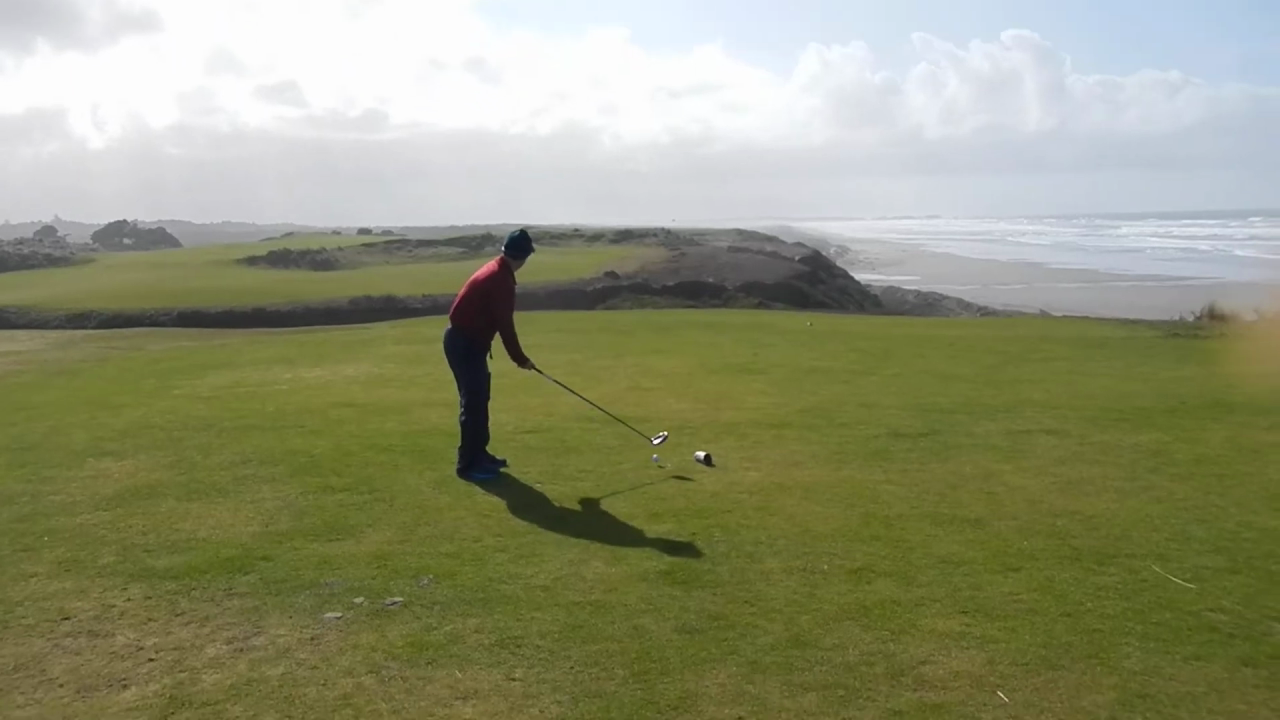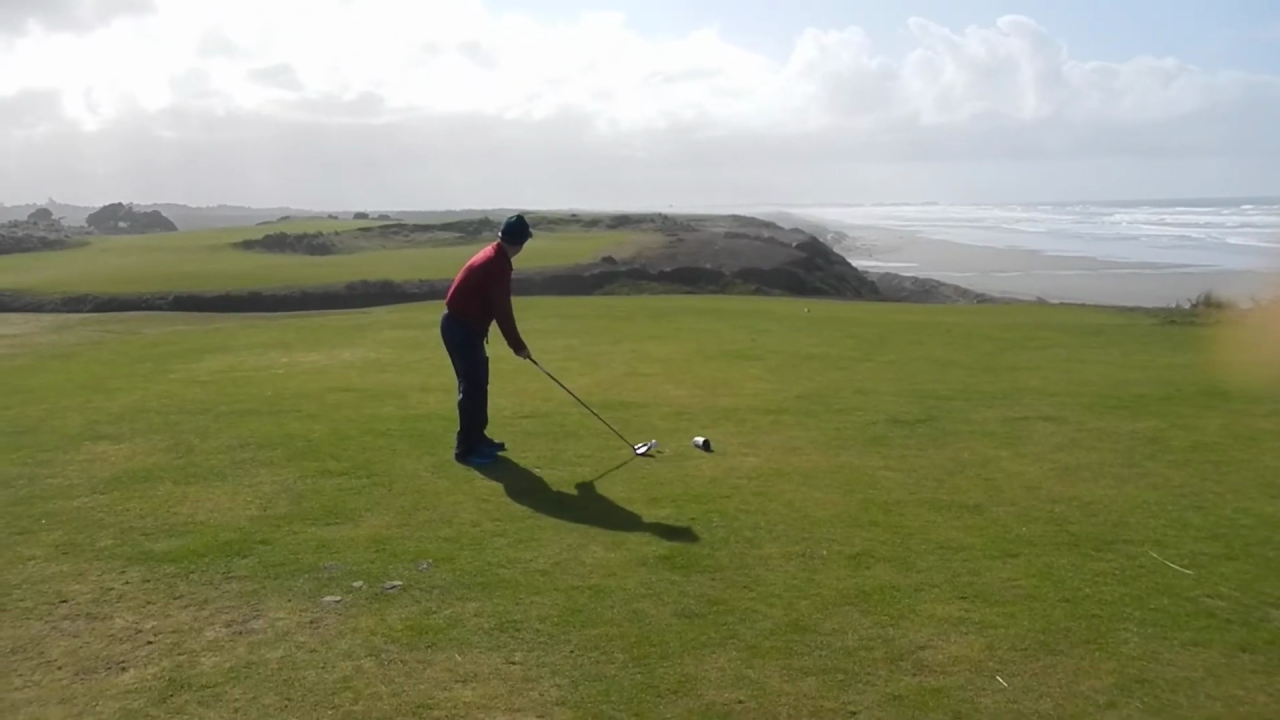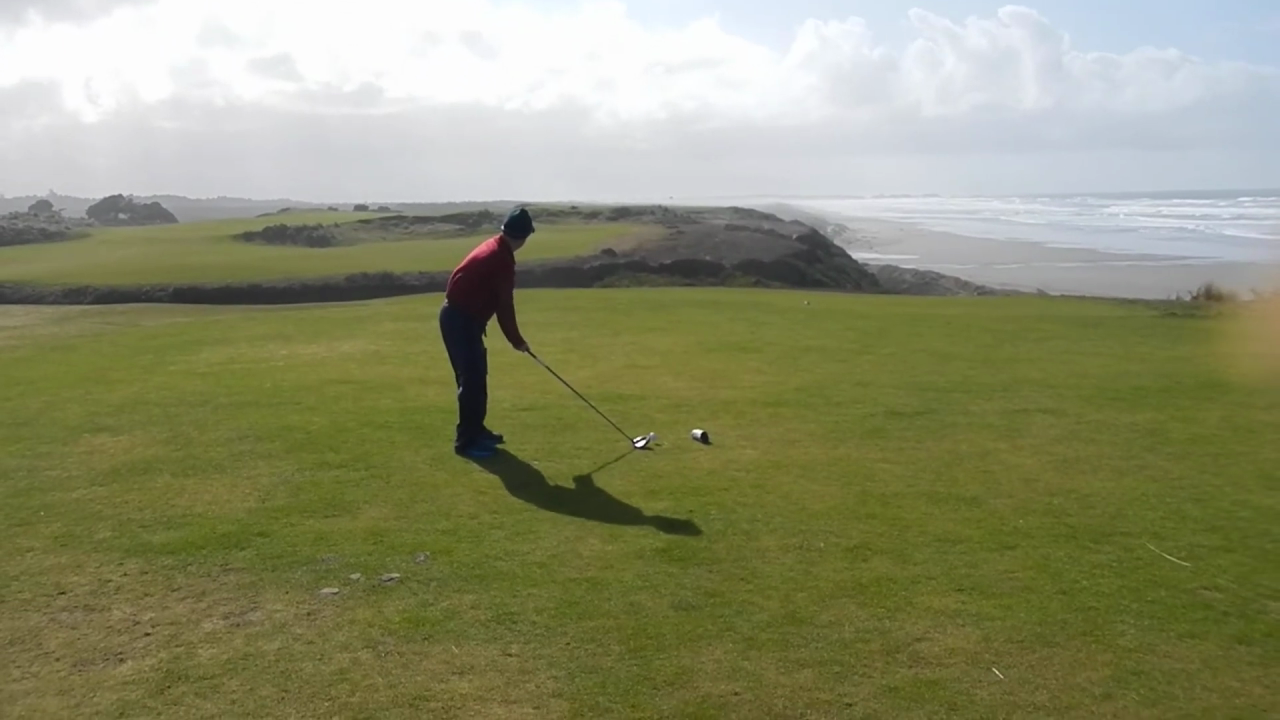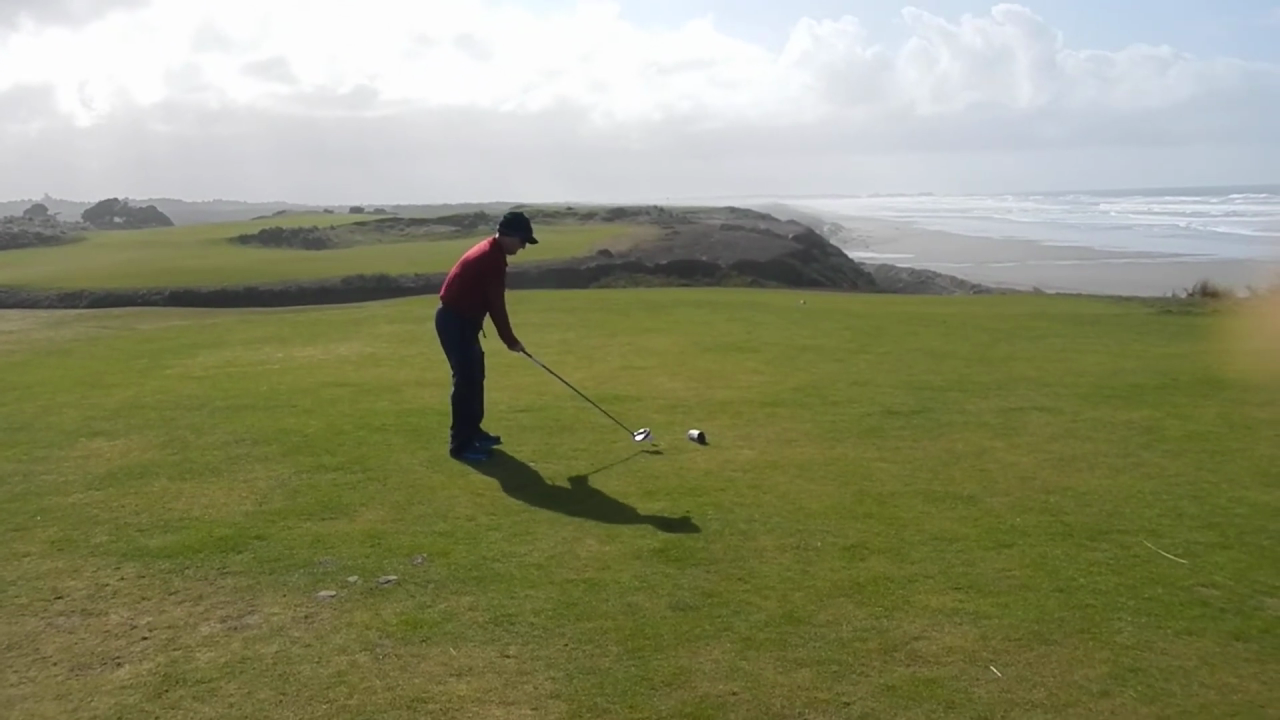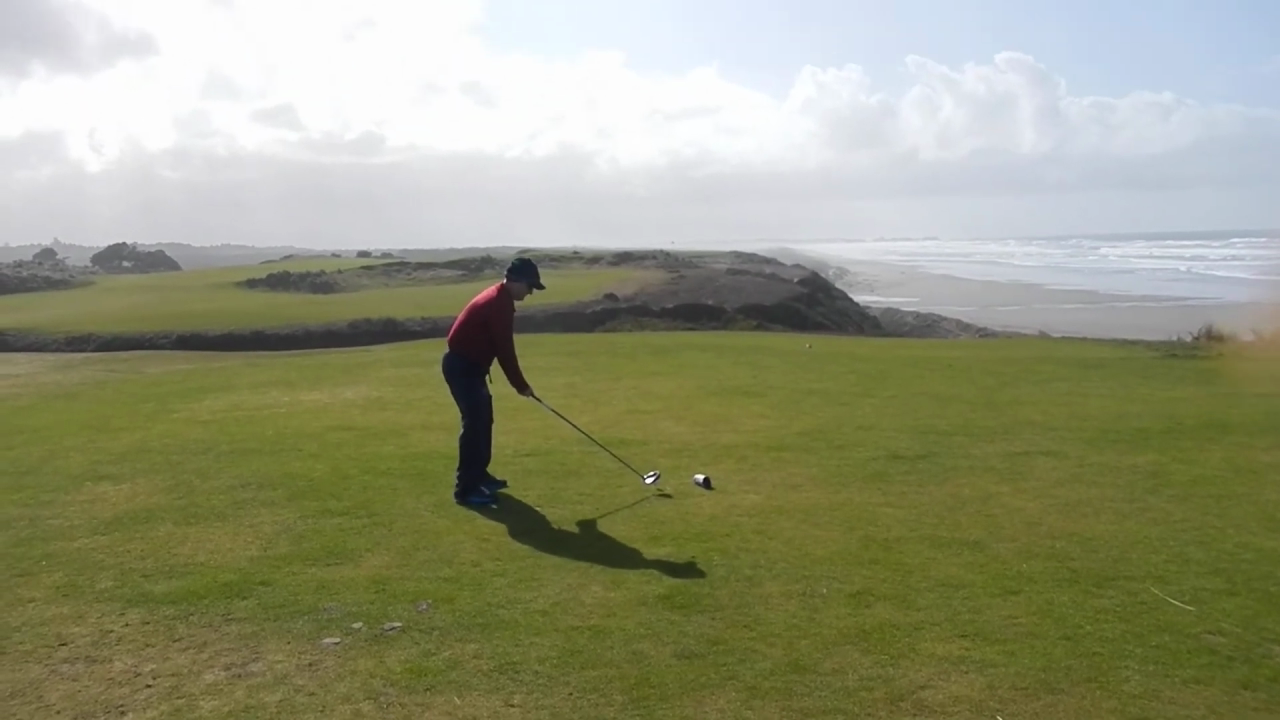
dt=0.7s
person 1, frame 1
left shoulder: (494, 270)
right shoulder: (501, 279)
left elbow: (498, 321)
right elbow: (505, 325)
left wrist: (517, 356)
right wrist: (520, 358)
left hip: (465, 339)
right hip: (465, 342)
left knee: (479, 398)
right knee: (474, 402)
left ankle: (479, 454)
right ankle: (468, 463)
person 1, frame 2
left shoulder: (493, 256)
right shoulder: (497, 265)
left elbow: (498, 307)
right elbow: (502, 311)
left wrist: (514, 343)
right wrist: (518, 345)
left hip: (464, 323)
right hip: (461, 327)
left knee: (478, 382)
right knee: (472, 386)
left ankle: (477, 437)
right ankle: (466, 448)
person 1, frame 3
left shoulder: (493, 248)
right shoulder: (501, 259)
left elbow: (497, 301)
right elbow: (505, 305)
left wrist: (514, 338)
right wrist: (517, 340)
left hip: (461, 315)
right hip: (461, 319)
left knee: (476, 375)
right knee: (472, 379)
left ankle: (476, 429)
right ankle: (466, 440)
person 1, frame 4
left shoulder: (489, 252)
right shoulder: (492, 259)
left elbow: (490, 302)
right elbow: (496, 305)
left wrist: (507, 338)
right wrist: (510, 340)
left hip: (459, 317)
right hip: (455, 320)
left knee: (475, 375)
right knee: (466, 379)
left ankle: (472, 431)
right ankle: (460, 443)
person 1, frame 5
left shoulder: (497, 297)
right shoulder: (500, 304)
left elbow: (499, 346)
right elbow: (505, 350)
left wrist: (517, 382)
right wrist: (521, 384)
left hip: (467, 362)
right hip: (462, 365)
left knee: (483, 420)
right knee: (474, 422)
left ankle: (479, 474)
right ankle: (465, 487)
